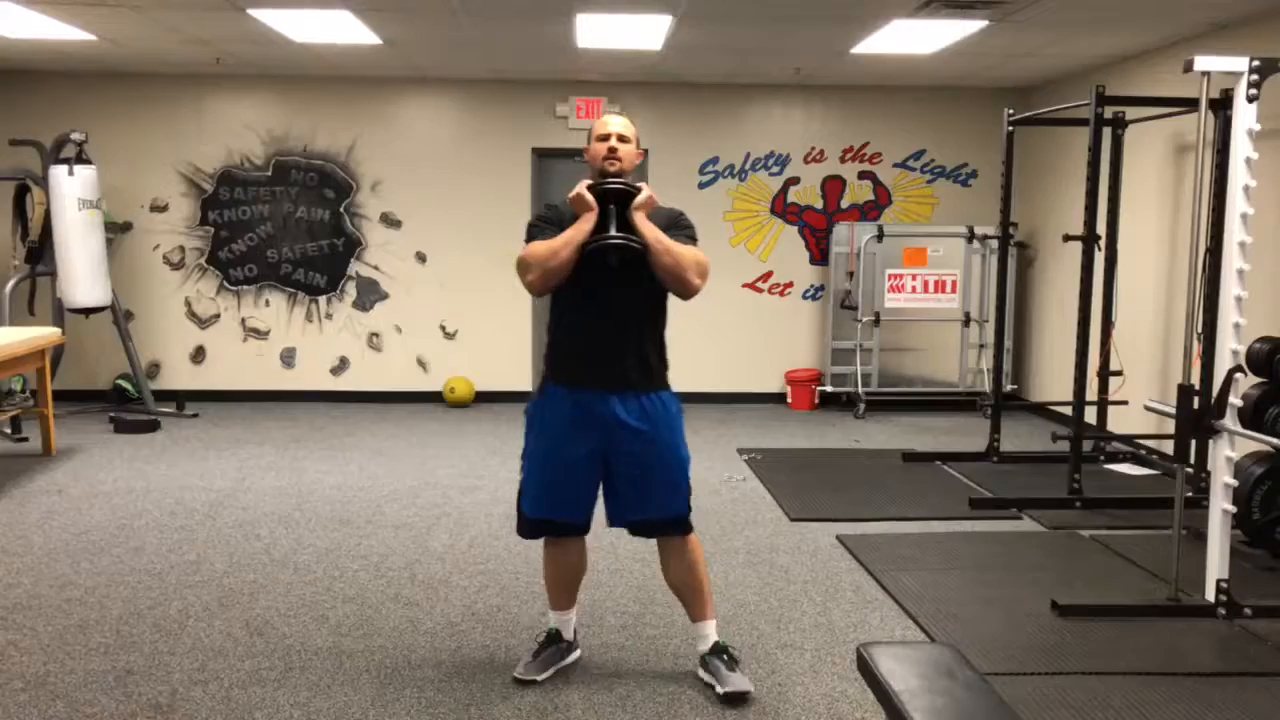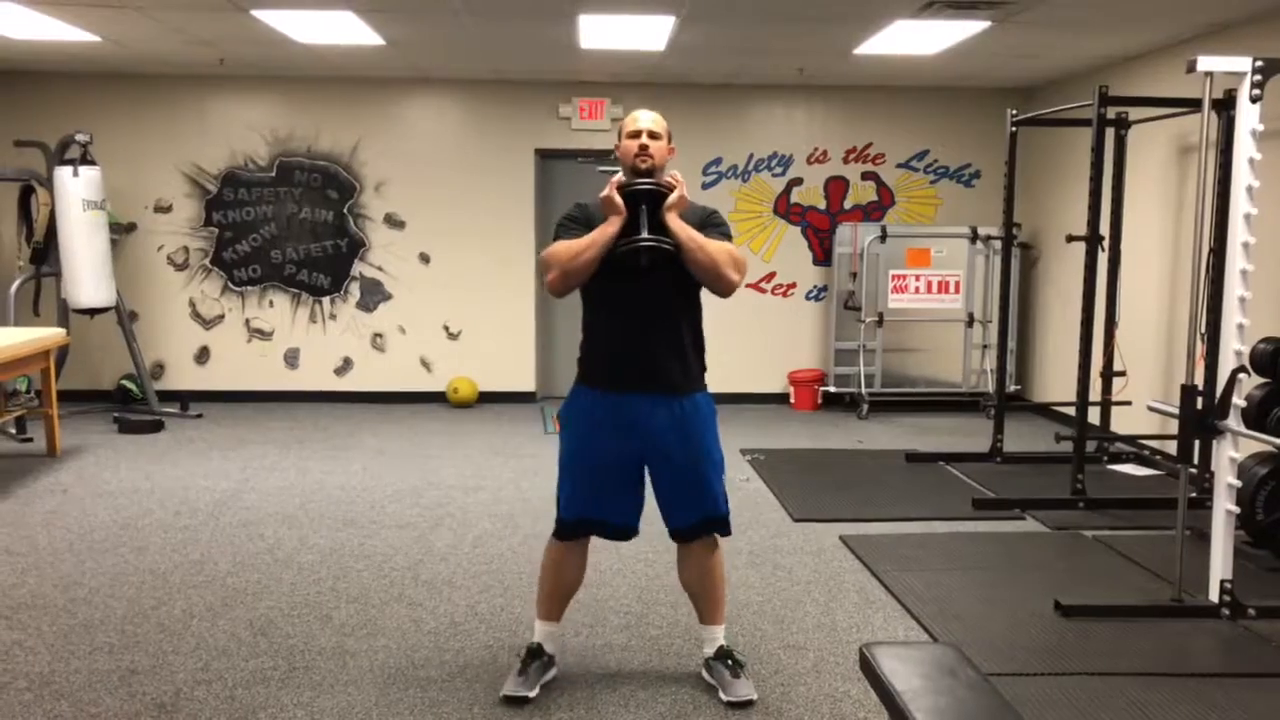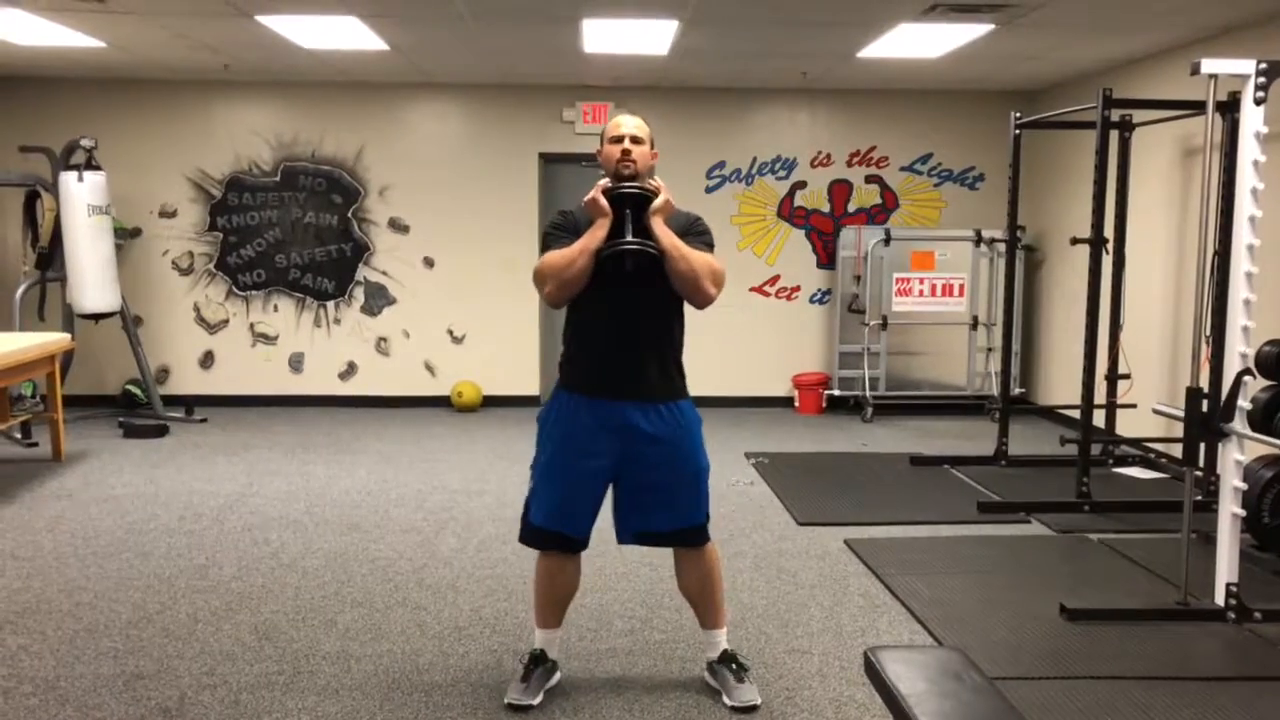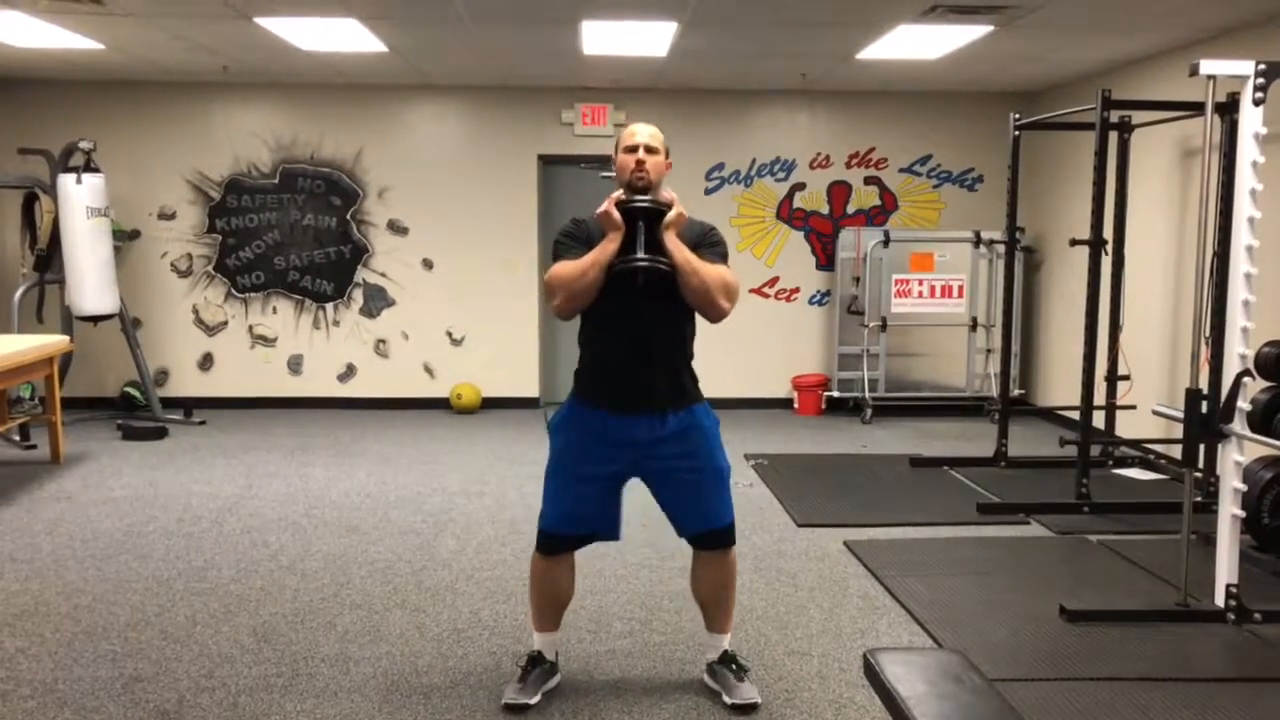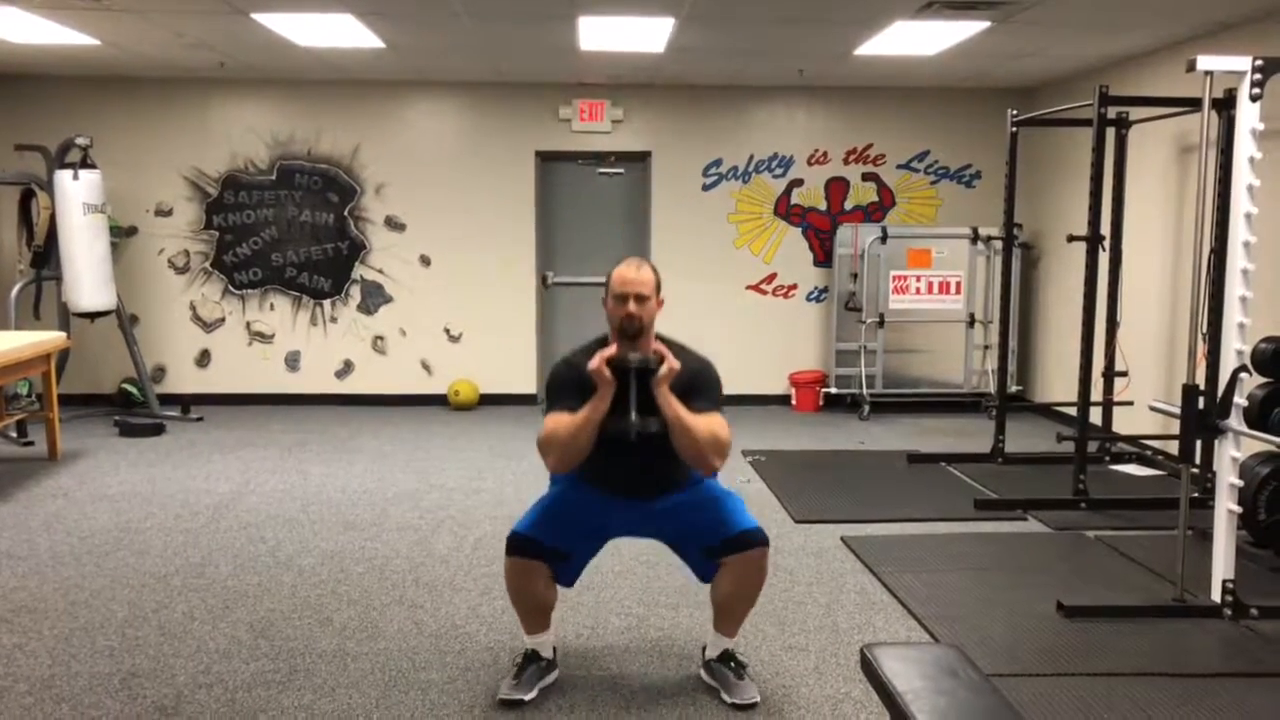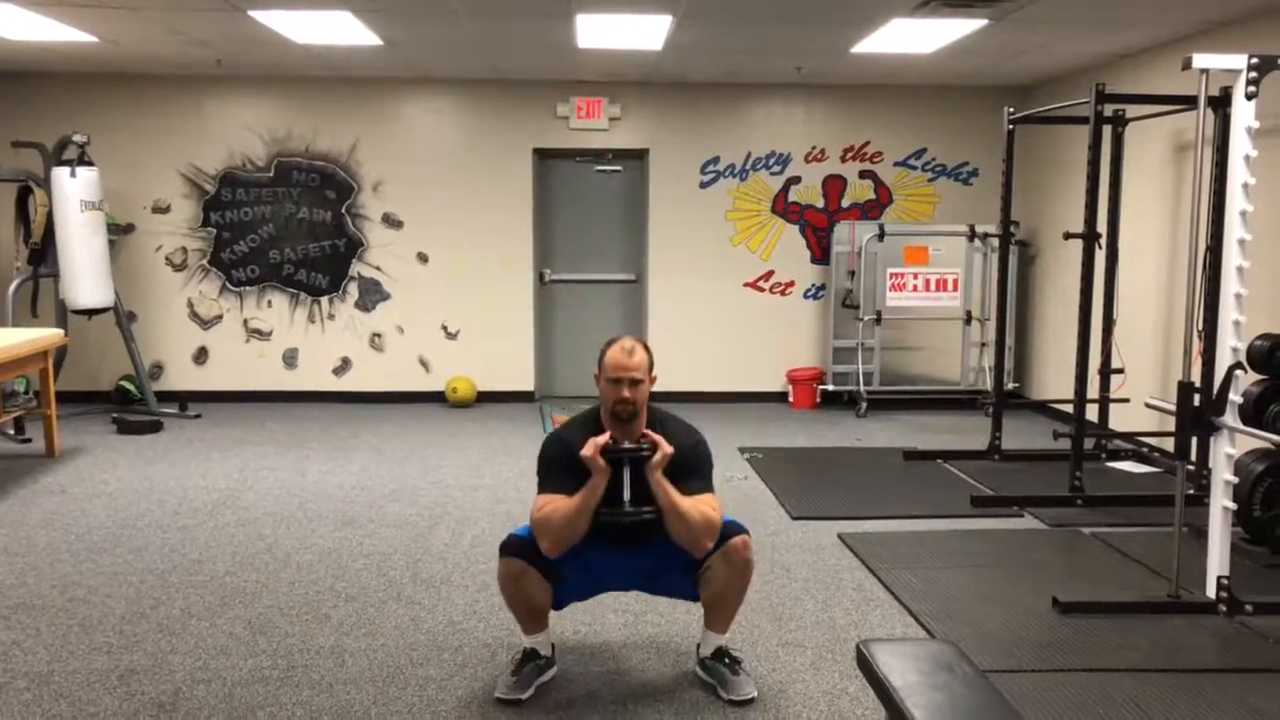
dt=0.5s
person 1, frame 1
left shoulder: (667, 219)
right shoulder: (556, 216)
left elbow: (690, 281)
right elbow: (536, 276)
left wrist: (640, 219)
right wrist: (587, 218)
left hip: (645, 398)
right hip: (566, 397)
left knee: (673, 524)
right knee: (557, 523)
left ankle: (711, 648)
right ankle: (564, 634)
person 1, frame 2
left shoulder: (701, 218)
right shoulder: (587, 215)
left elbow: (728, 278)
right elbow: (556, 278)
left wrist: (672, 218)
right wrist: (614, 220)
left hip: (680, 399)
right hip: (600, 398)
left knee: (700, 527)
right knee: (572, 527)
left ankle: (716, 651)
right ankle: (542, 648)
person 1, frame 3
left shoulder: (685, 224)
right shoulder: (571, 221)
left elbow: (705, 291)
right elbow: (552, 288)
left wrist: (657, 224)
right wrist: (601, 224)
left hip: (664, 408)
right hip: (582, 407)
left knee: (691, 534)
right knee: (557, 537)
left ankle: (719, 655)
right ankle: (544, 656)
person 1, frame 4
left shoulder: (698, 235)
right shoulder: (582, 231)
left elbow: (720, 305)
right elbow: (561, 302)
left wrist: (671, 238)
right wrist: (612, 238)
left hip: (678, 418)
right hip: (594, 417)
left knee: (716, 537)
right knee: (555, 539)
left ankle: (719, 656)
right ankle: (543, 657)
person 1, frame 5
left shoulder: (692, 369)
right shoulder: (575, 369)
left elbow: (711, 461)
right elbow: (557, 461)
left wrist: (663, 392)
right wrist: (603, 394)
left hip: (676, 490)
right hip: (594, 490)
left knee: (750, 545)
right knee: (523, 547)
left ankle: (718, 654)
right ankle: (540, 654)
person 1, frame 6
left shoulder: (683, 442)
right shoulder: (566, 443)
left elbow: (702, 542)
right elbow: (550, 544)
left wrist: (656, 476)
right wrist: (598, 478)
left hip: (663, 552)
right hip: (586, 553)
left knee: (735, 546)
right knee: (515, 556)
left ankle: (713, 652)
right ankle: (538, 652)
